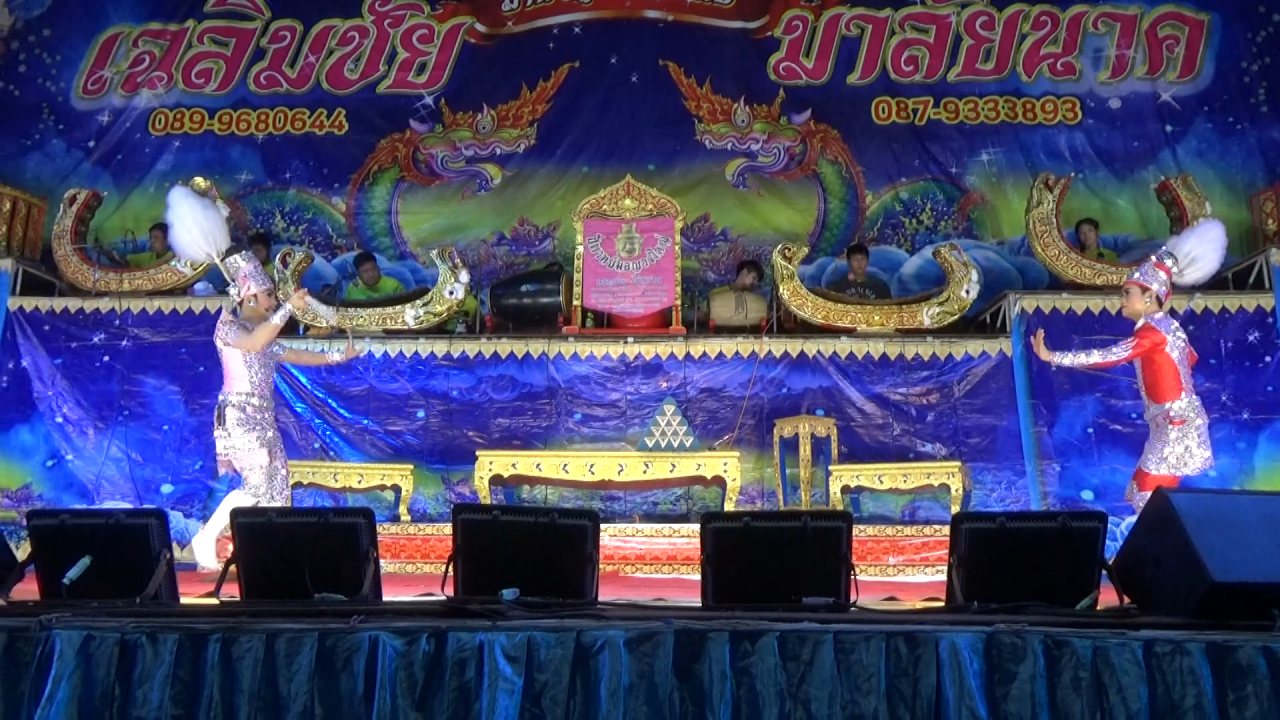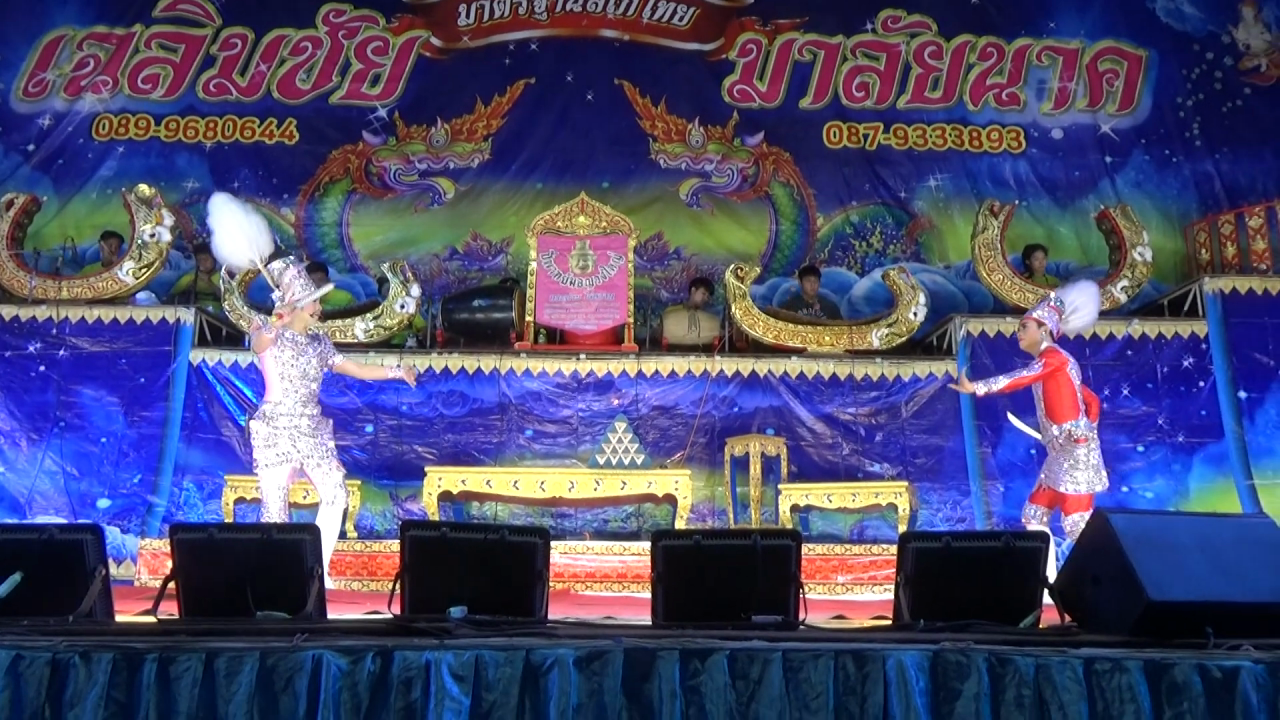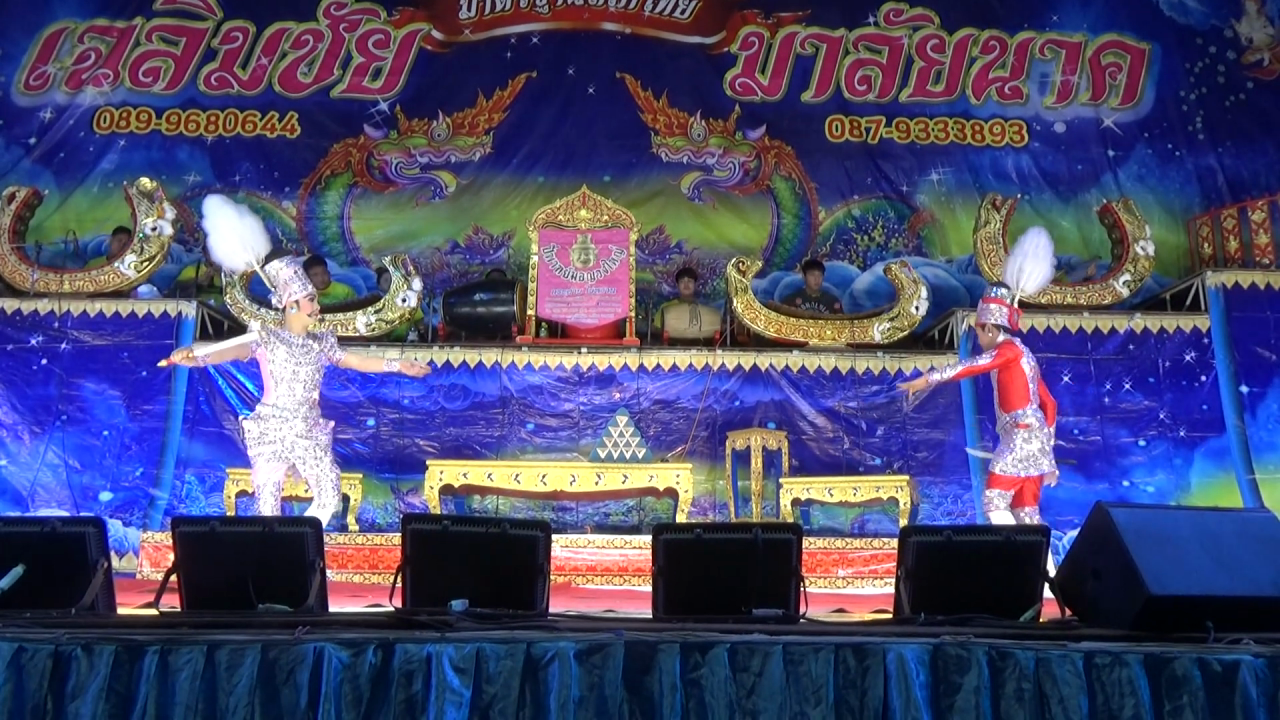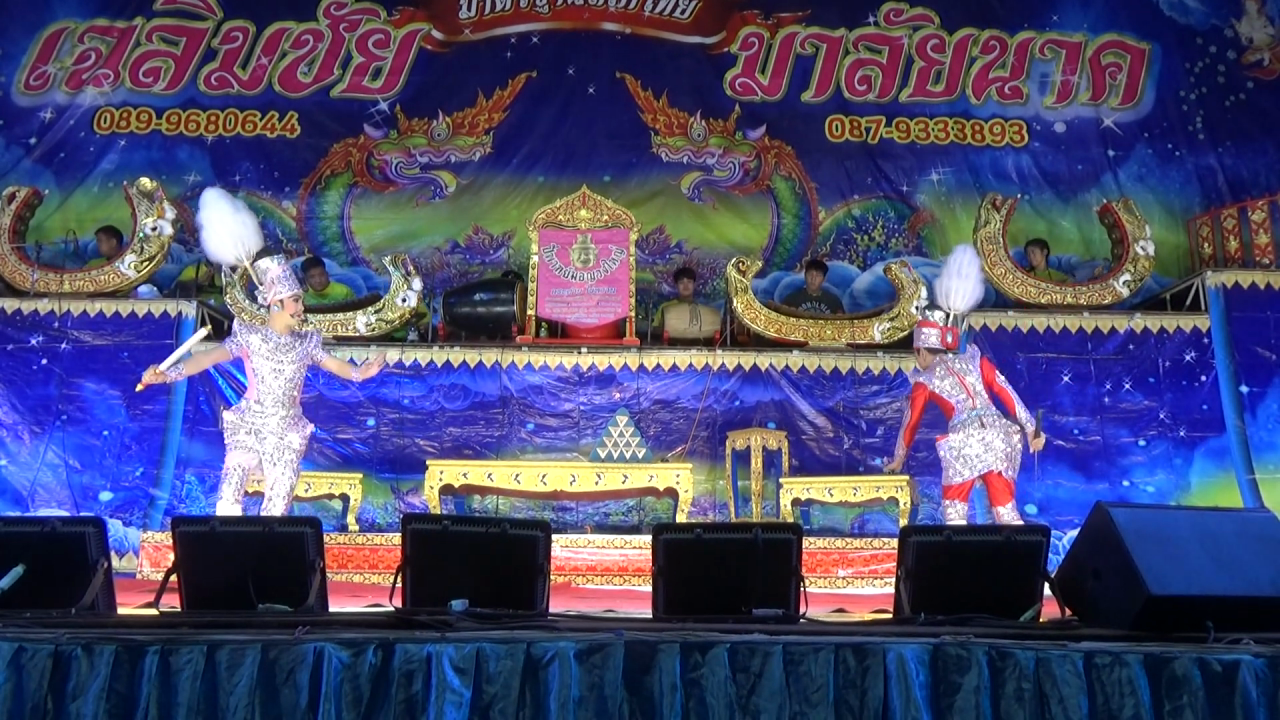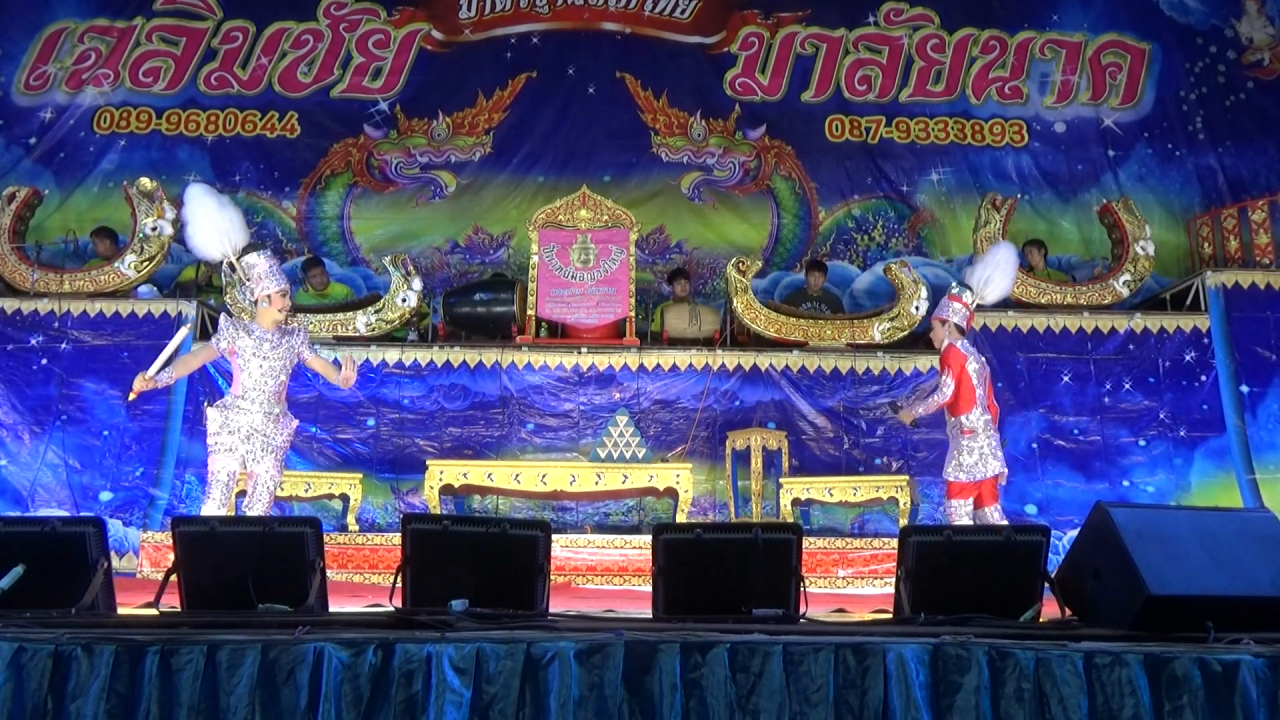
dt=1s
person 1, frame 1
left shoulder: (261, 337)
right shoulder: (227, 326)
left elbow: (294, 355)
right elbow: (255, 341)
left wrist: (338, 355)
right wrist: (287, 308)
left hip: (262, 418)
right hip: (239, 417)
left knee: (280, 487)
right knee: (258, 487)
right ankle: (206, 538)
person 1, frame 2
left shoulder: (319, 343)
right shoulder: (274, 337)
left elbow: (355, 369)
right elbow: (259, 345)
left wrist: (397, 372)
right wrist: (273, 328)
left hip: (313, 430)
right hip: (276, 430)
left knee: (335, 495)
right knee: (274, 506)
left ankle: (318, 569)
person 1, frame 3
left shoulder: (322, 343)
right shoulder: (266, 339)
left elbow: (358, 361)
right elbow: (232, 351)
left wrist: (397, 366)
right wrist: (195, 358)
left hip: (310, 433)
right hip: (271, 433)
left knee: (330, 498)
right knee: (268, 508)
person 1, frame 4
left shoulder: (307, 342)
right shoulder: (250, 337)
left elbow: (334, 364)
right elbow: (210, 357)
left wrist: (359, 372)
right wrist: (168, 374)
left hip: (287, 433)
right hip: (250, 425)
left knee: (278, 503)
right knee: (231, 492)
person 1, frame 5
left shoulder: (294, 339)
right shoulder: (237, 332)
left elbow: (320, 364)
right elbow: (199, 356)
left wrist: (342, 380)
right wrist: (157, 379)
left hip: (272, 430)
right hip: (233, 423)
left knee: (261, 501)
right knee: (218, 495)
person 2, frame 1
left shoulder: (1153, 331)
right shoulder: (1165, 326)
left elbow: (1109, 357)
right elbow: (1189, 358)
left wrist: (1053, 357)
left hip: (1176, 430)
right hip: (1170, 428)
left knee: (1150, 501)
right knee: (1139, 493)
person 2, frame 2
left shoulder: (1054, 357)
right shoulder: (1051, 365)
left elbow: (1021, 377)
right elbow: (1092, 401)
left wrist: (977, 388)
right wrist: (1087, 434)
left hip: (1075, 453)
right hip: (1061, 454)
left knee: (1076, 524)
right knee: (1034, 514)
right ankle: (1050, 581)
person 2, frame 3
left shoulder: (1009, 349)
right shoulder: (1022, 355)
left elbow: (969, 367)
right elbow: (1049, 405)
left wrist: (926, 380)
right wrist: (1045, 442)
left hip: (1020, 438)
right hip: (1033, 440)
left knee: (995, 501)
right knee: (1027, 510)
right ankle: (1046, 574)
person 2, frame 4
left shoulder: (924, 380)
right shoulder: (975, 359)
left elbow: (910, 422)
right elbow: (1005, 392)
left wrist: (898, 459)
right wrist: (1030, 427)
left hip: (964, 443)
right hip: (997, 439)
left knee: (954, 513)
right knee: (1006, 511)
person 2, frame 5
left shoulder: (952, 351)
right shoulder: (973, 355)
left elbow: (945, 393)
right elbow: (993, 405)
left wrist: (913, 411)
left hip: (968, 440)
right hip: (985, 440)
left knee: (958, 512)
right knee: (990, 513)
